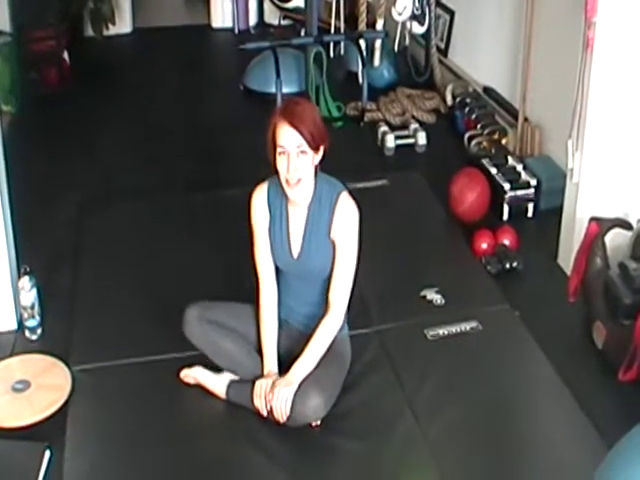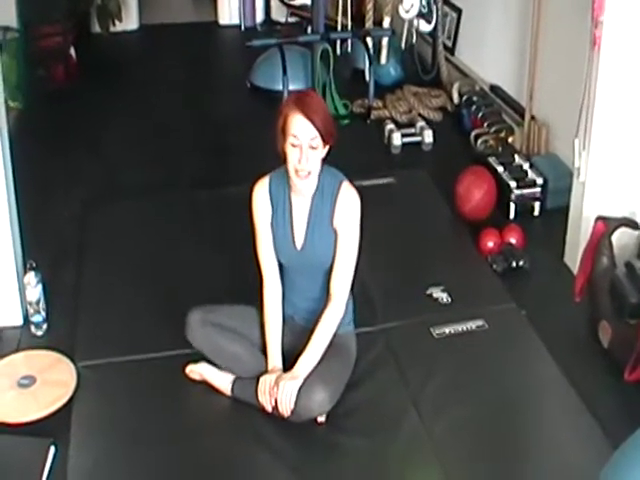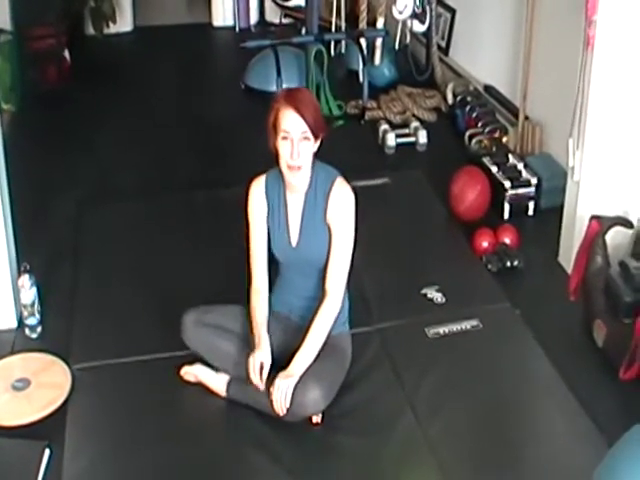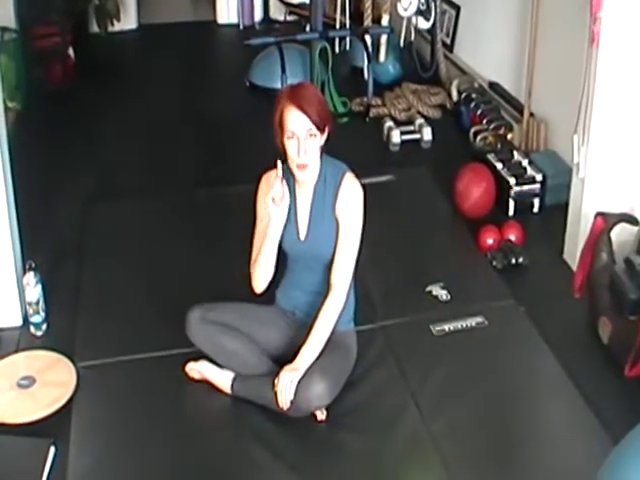
dt=0.5s
person 1, frame 1
left shoulder: (341, 207)
right shoulder: (262, 198)
left elbow: (337, 309)
right elbow: (267, 286)
left wrist: (292, 378)
right wrist: (270, 370)
left hip: (324, 336)
right hip: (279, 322)
left knee: (308, 406)
right knee: (195, 319)
left ankle: (225, 383)
right ankle: (270, 379)
person 1, frame 2
left shoulder: (344, 198)
right shoulder: (265, 191)
left elbow: (338, 299)
right elbow: (271, 282)
left wrist: (297, 372)
right wrist: (275, 365)
left hip: (330, 332)
right hip: (286, 319)
left knee: (314, 400)
right knee: (198, 324)
left ankle: (228, 381)
right ankle: (277, 378)
person 1, frame 3
left shoulder: (337, 193)
right shoulder: (261, 189)
left elbow: (334, 294)
right elbow: (257, 277)
left wrist: (295, 370)
right wrist: (260, 342)
left hip: (326, 332)
right hip: (280, 320)
left knee: (310, 398)
right knee: (193, 324)
left ankle: (224, 383)
right ankle: (279, 380)
person 1, frame 4
left shoulder: (347, 188)
right shoulder: (272, 183)
left elbow: (339, 288)
right elbow: (258, 282)
left wrist: (300, 364)
right wrist: (277, 220)
left hip: (332, 329)
right hip: (285, 316)
left knee: (313, 392)
right knee: (198, 321)
left ankle: (228, 379)
right ankle: (286, 377)
